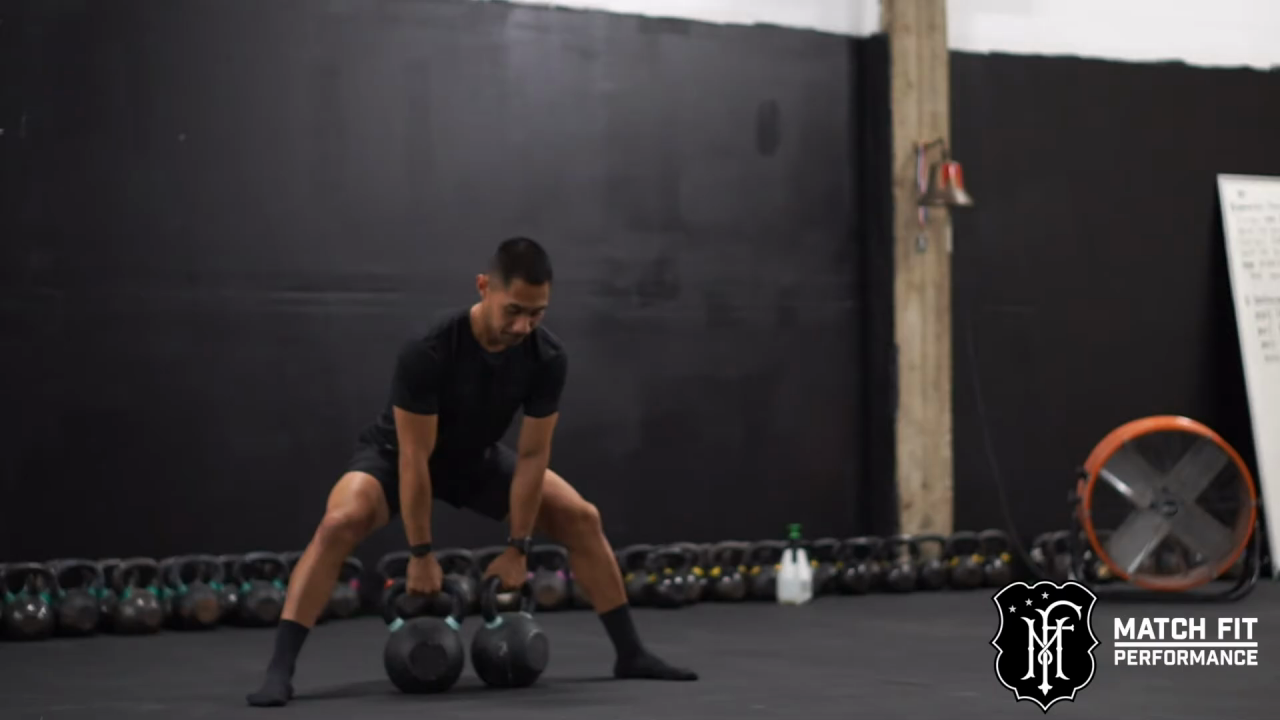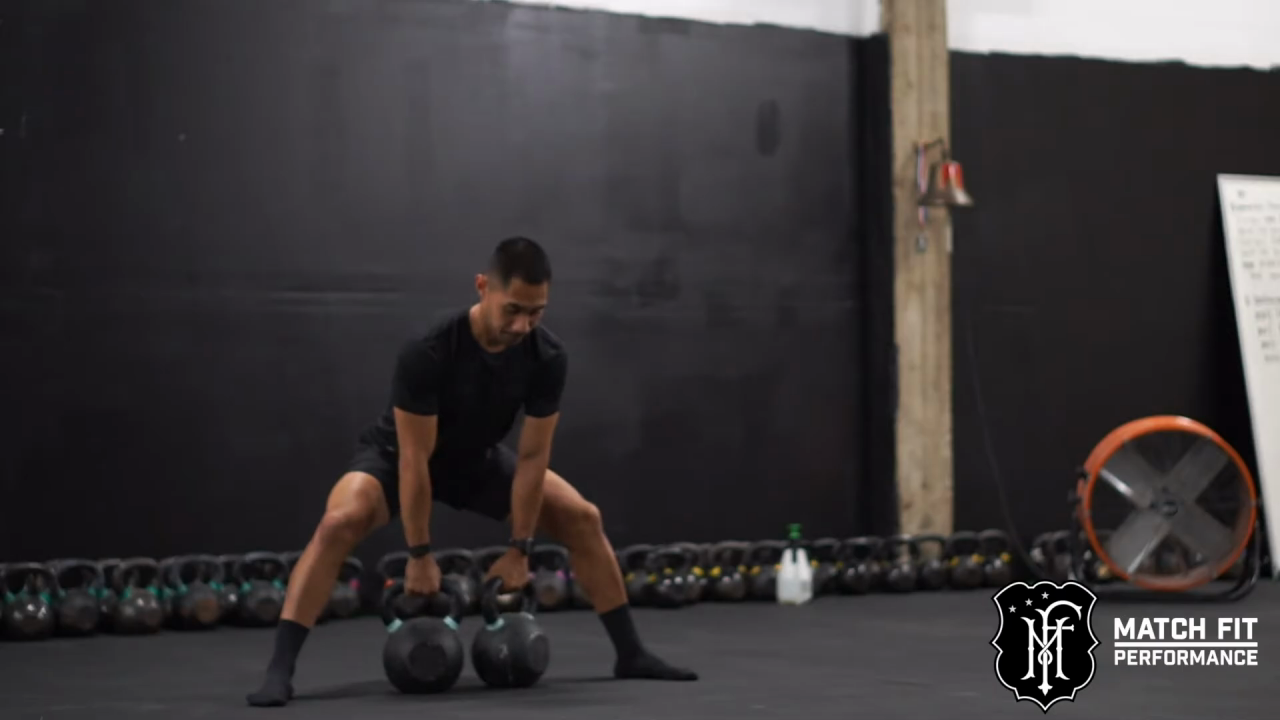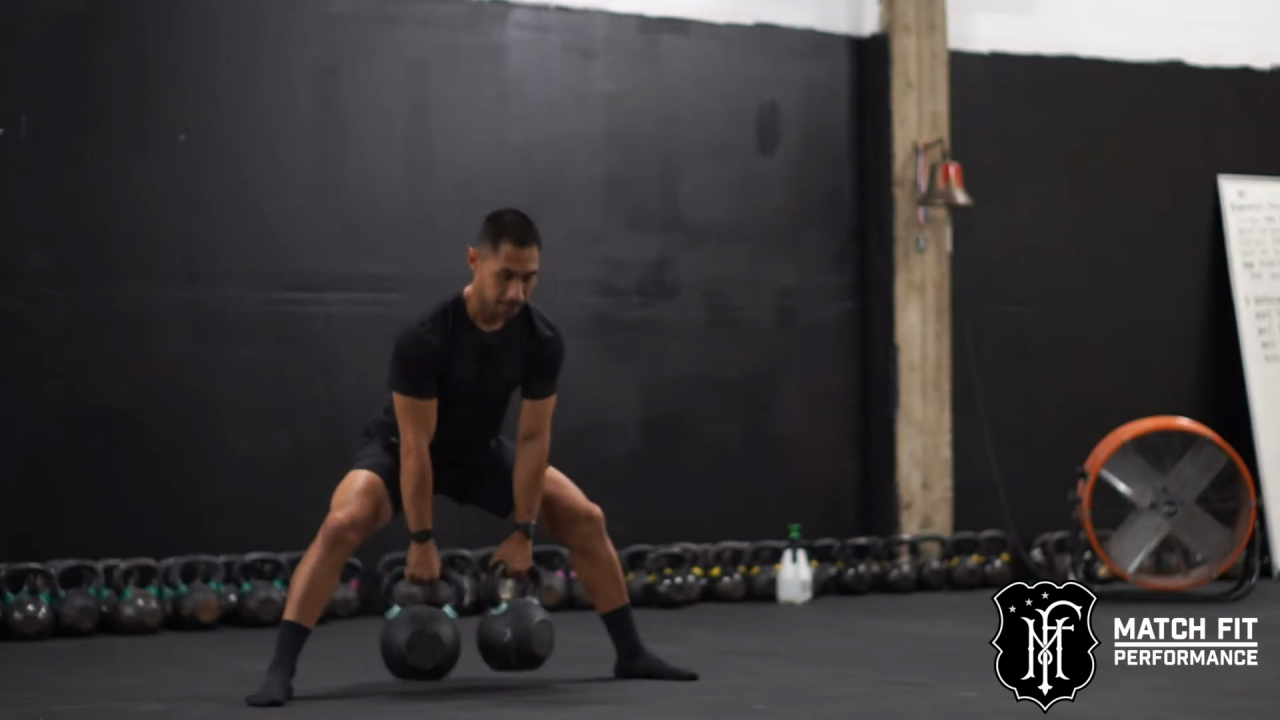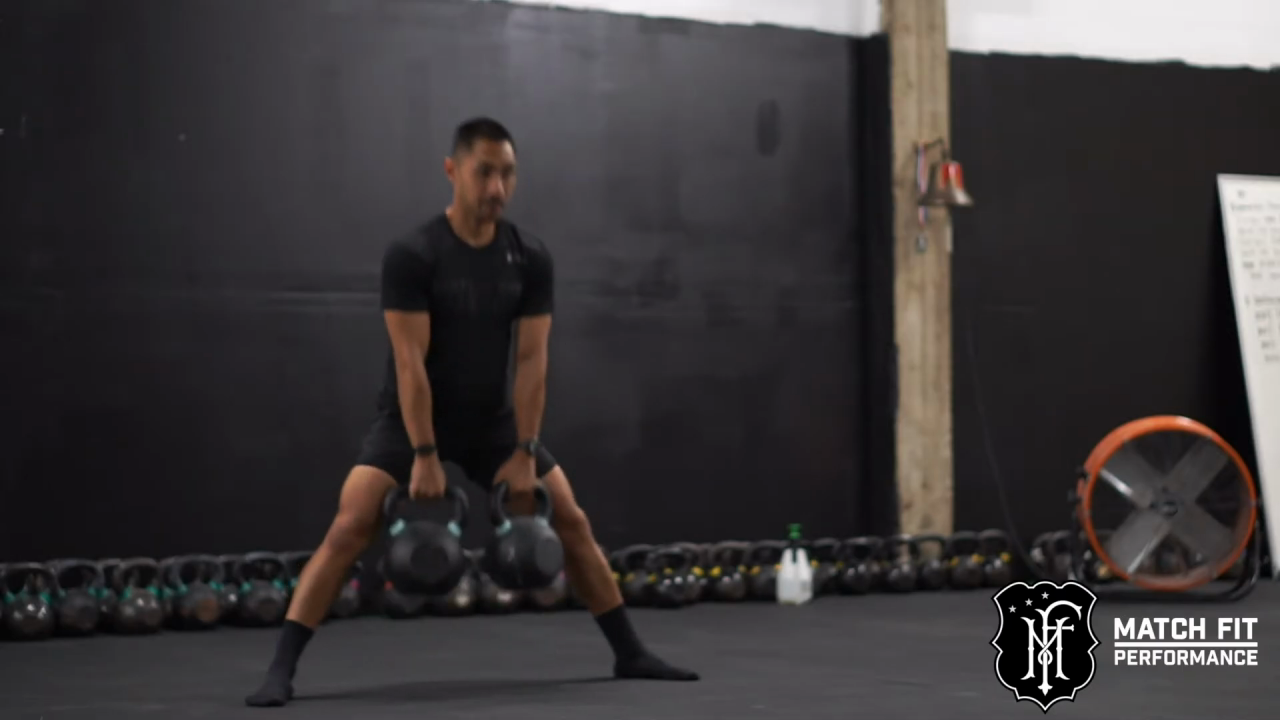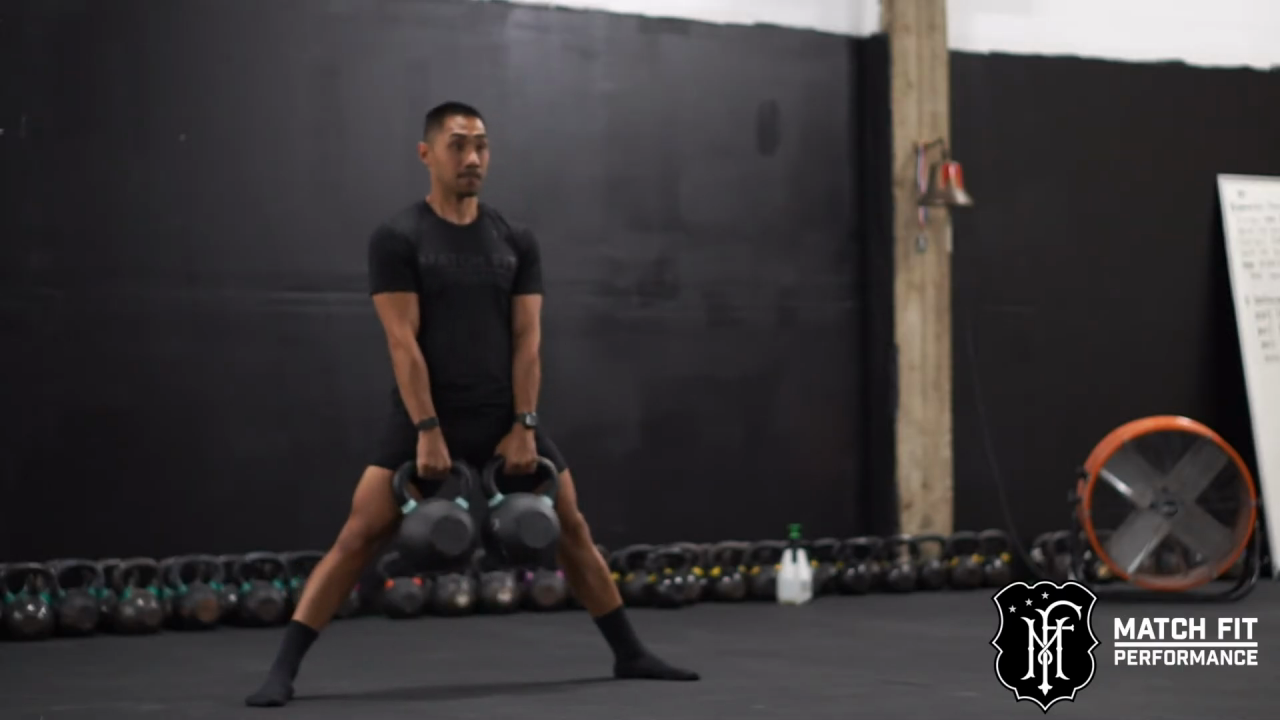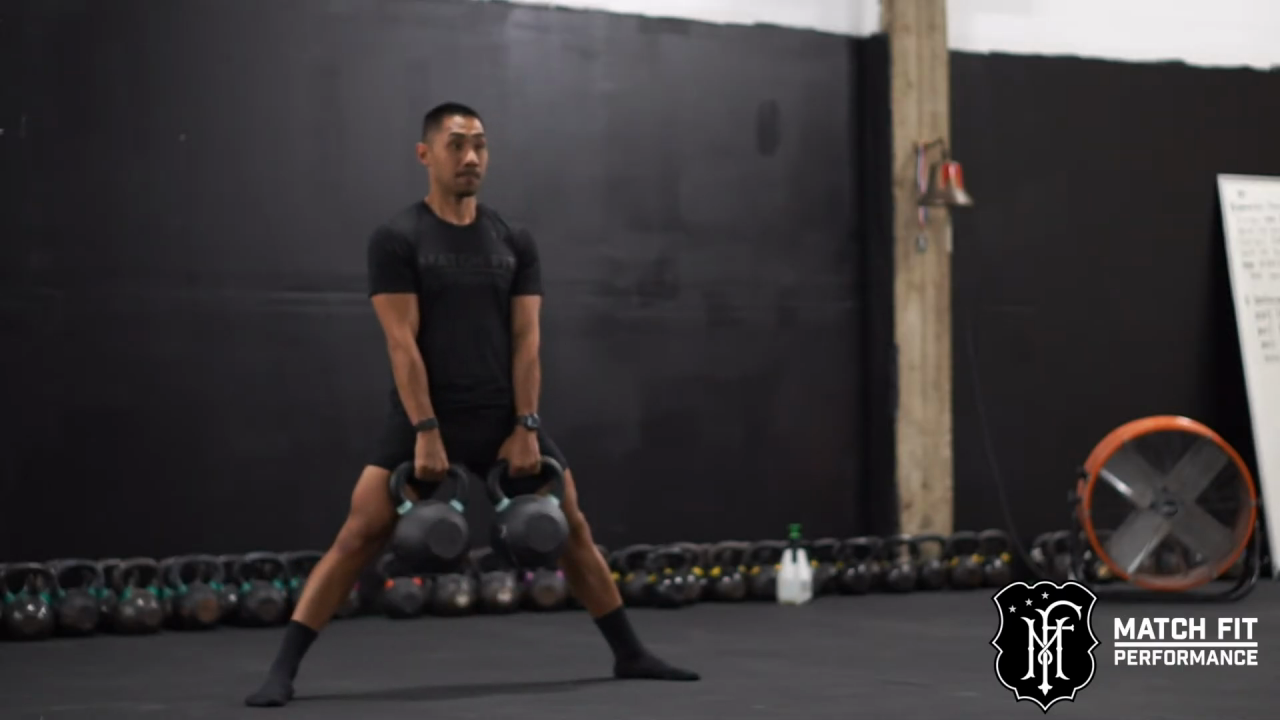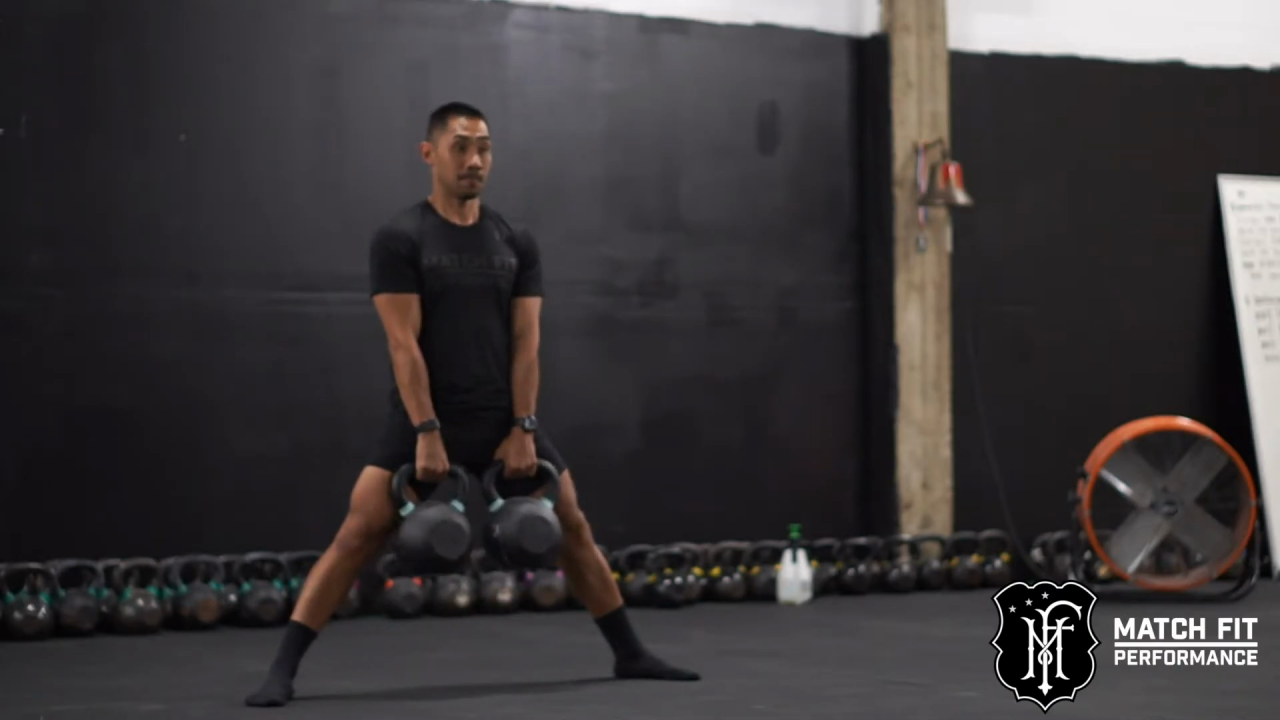
dt=0.4s
person 1, frame 1
left shoulder: (547, 357)
right shoulder: (426, 352)
left elbow: (533, 455)
right elbow: (414, 459)
left wrist: (517, 549)
right wrist: (421, 556)
left hip: (475, 456)
right hip: (396, 453)
left knee: (582, 518)
right knee: (339, 525)
left ankle: (631, 653)
right ankle: (280, 670)
person 1, frame 2
left shoulder: (548, 358)
right shoulder: (426, 353)
left elbow: (533, 457)
right elbow: (413, 461)
left wrist: (518, 550)
right wrist: (420, 556)
left hip: (477, 458)
right hip: (397, 454)
left knee: (583, 518)
right knee: (339, 525)
left ankle: (631, 653)
right ankle: (280, 670)
person 1, frame 3
left shoulder: (542, 340)
right shoulder: (423, 338)
left elbow: (533, 439)
right elbow: (416, 446)
left wrist: (522, 535)
right wrist: (422, 543)
left hip: (479, 451)
right hip: (399, 449)
left knee: (586, 521)
right knee: (341, 527)
left ankle: (631, 654)
right ankle: (280, 671)
person 1, frame 4
left shoulder: (531, 257)
right shoulder: (412, 255)
left elbow: (531, 361)
right elbow: (410, 364)
left wrist: (524, 455)
right wrist: (423, 459)
left hip: (491, 421)
right hip: (412, 420)
left knee: (571, 525)
right knee: (348, 532)
left ankle: (630, 654)
right ankle: (280, 670)
person 1, frame 5
left shoulder: (517, 241)
right shoulder: (397, 238)
left elbow: (527, 340)
right elbow: (403, 341)
left wrist: (524, 427)
right wrist: (427, 431)
left hip: (504, 419)
right hip: (426, 418)
left knee: (571, 530)
right knee: (359, 538)
left ankle: (630, 654)
right ankle: (282, 671)
person 1, frame 6
left shoulder: (515, 243)
right shoulder: (396, 240)
left elbow: (526, 341)
right elbow: (403, 343)
left wrist: (526, 429)
right wrist: (426, 433)
left hip: (504, 420)
right hip: (425, 419)
left knee: (572, 531)
right knee: (359, 537)
left ankle: (631, 654)
right ankle: (282, 671)
person 1, frame 7
left shoulder: (516, 243)
right shoulder: (399, 239)
left elbow: (525, 343)
right elbow: (404, 344)
left wrist: (523, 431)
right wrist: (427, 435)
left hip: (501, 419)
right hip: (424, 418)
left knee: (573, 530)
right knee: (357, 537)
left ankle: (630, 654)
right ankle: (282, 671)
